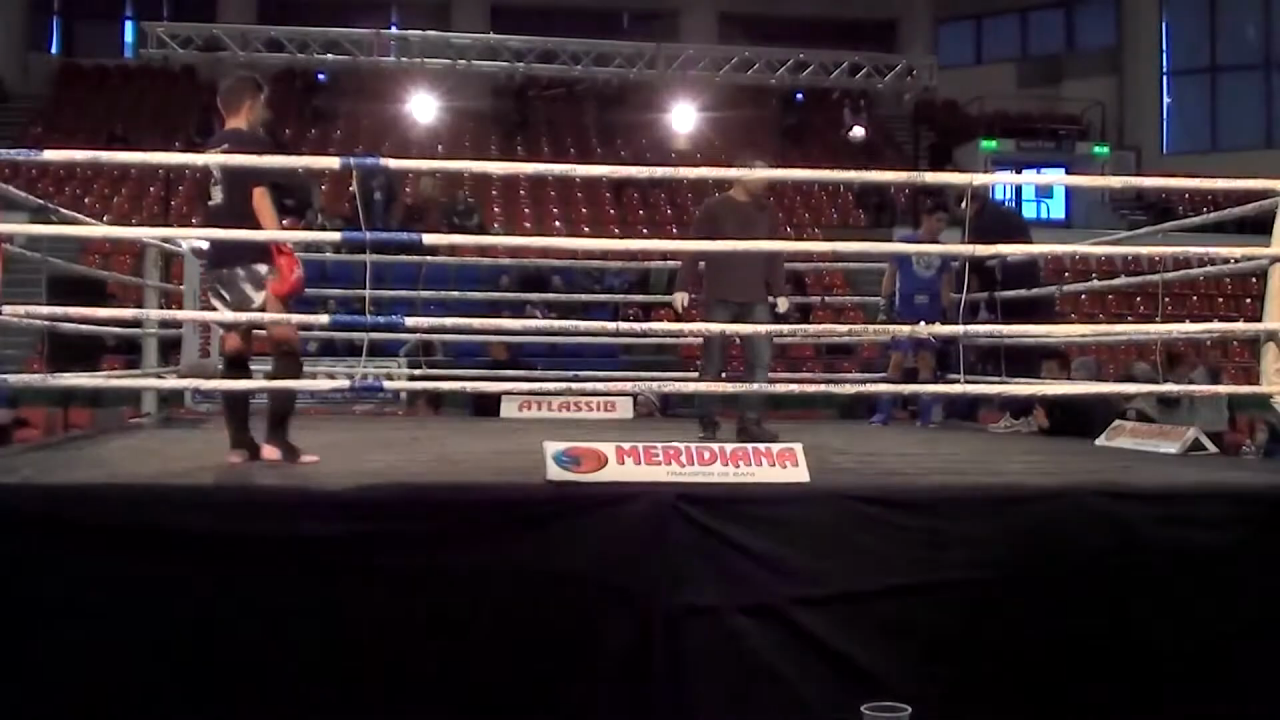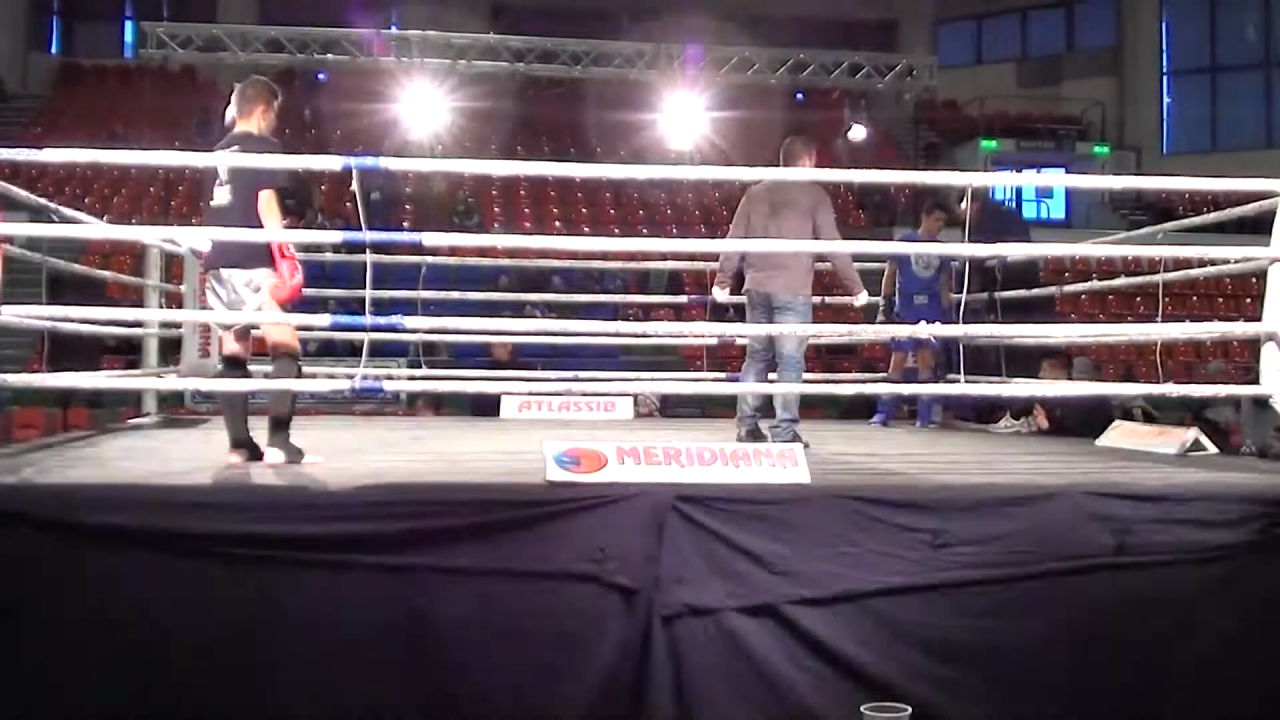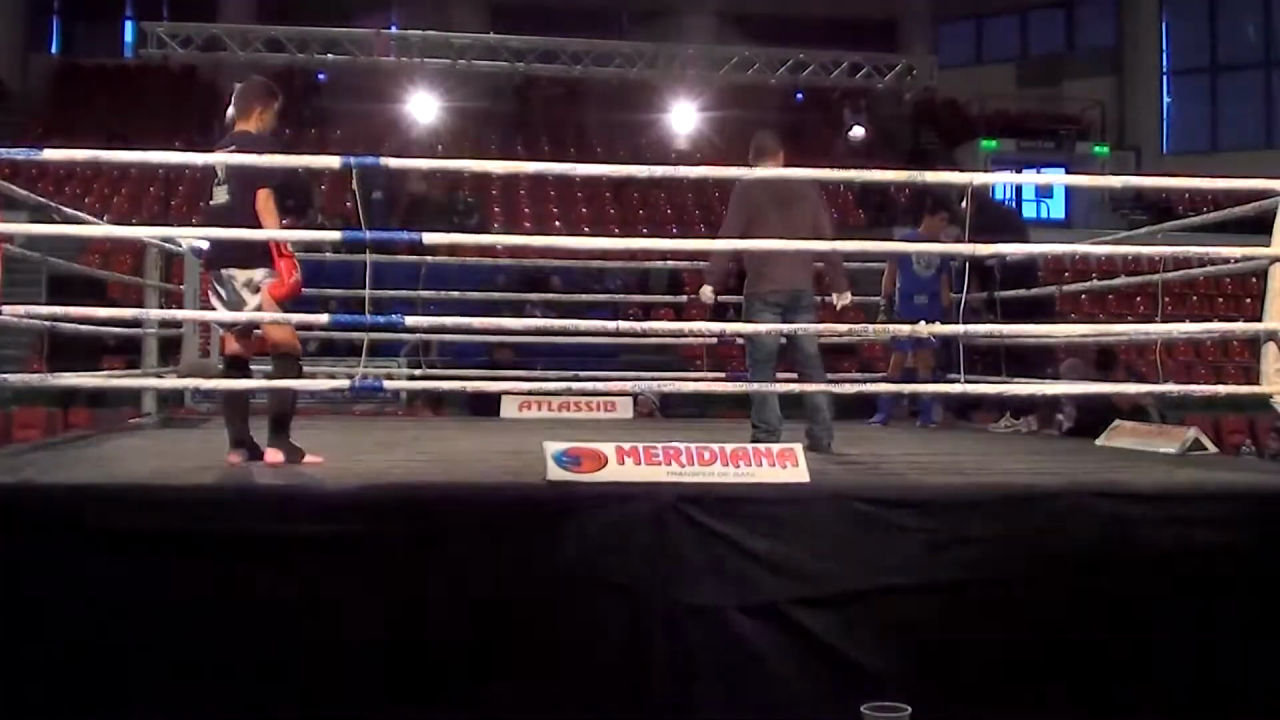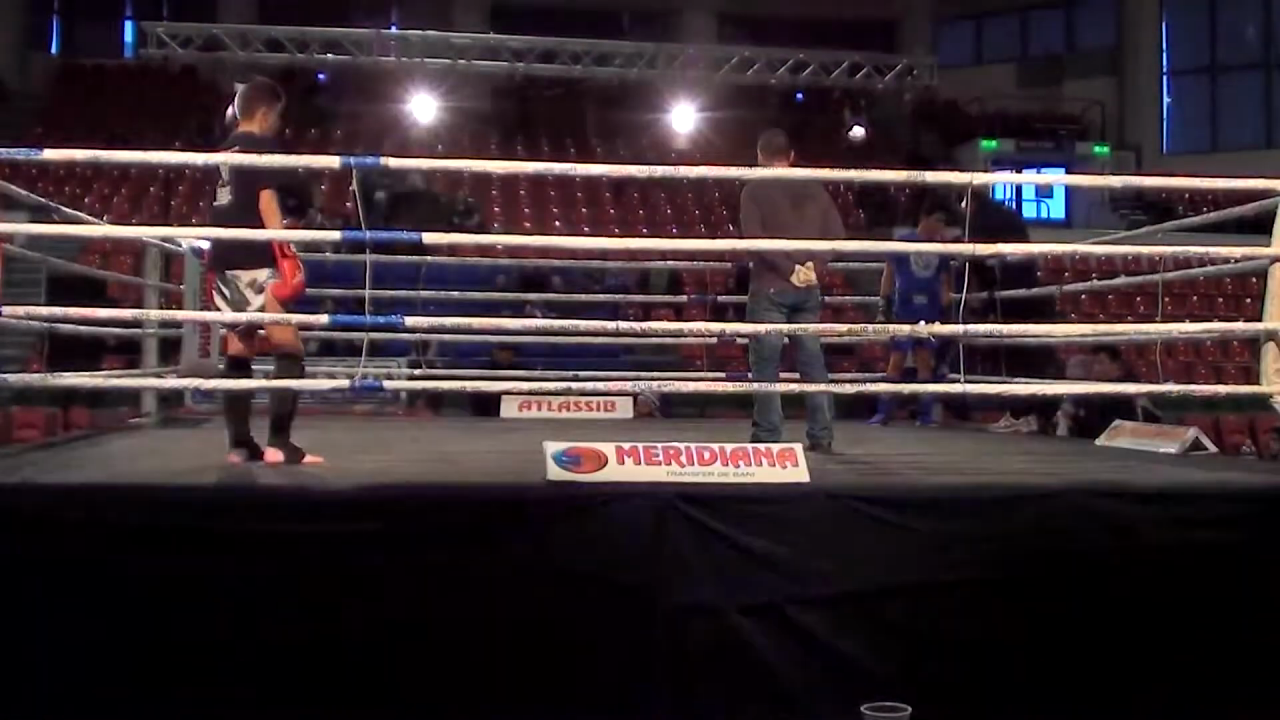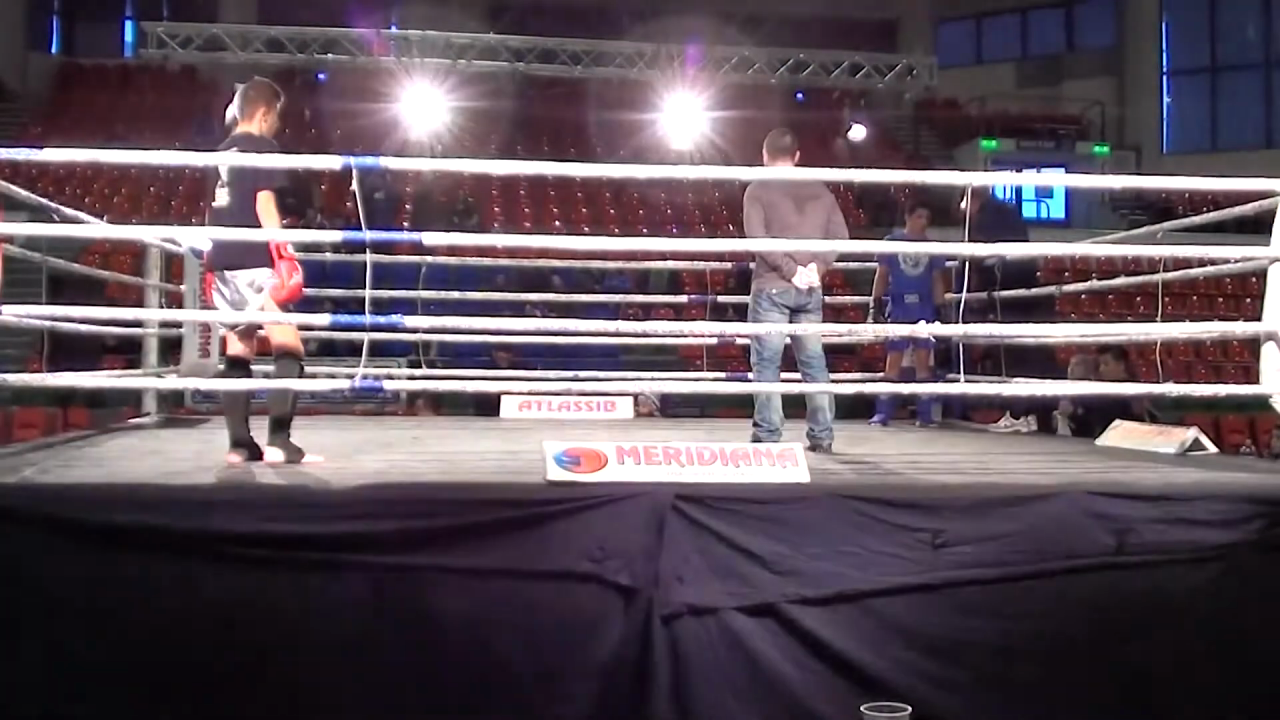
dt=1s
person 1, frame 1
left shoulder: (211, 151)
right shoulder: (255, 143)
left elbow: (211, 208)
right elbow: (260, 198)
right wrist: (282, 249)
left hip: (220, 260)
right hip: (252, 258)
left knee: (236, 349)
right knee: (287, 344)
left ankle: (240, 442)
right ankle: (275, 439)
person 1, frame 2
left shoulder: (217, 153)
right shoulder: (264, 147)
left elbow: (210, 211)
right elbow: (266, 202)
right wrist: (285, 254)
left hip: (220, 263)
right hip: (253, 262)
left knee: (234, 352)
right knee: (285, 347)
left ankle: (240, 444)
right ankle: (278, 443)
person 1, frame 3
left shoulder: (218, 153)
right shoulder: (261, 146)
left elbow: (215, 208)
right elbow: (264, 200)
right wrist: (283, 253)
left hip: (220, 262)
right hip: (252, 262)
left knee: (236, 352)
right knee: (286, 347)
left ankle: (239, 443)
right ankle: (279, 442)
person 1, frame 4
left shoulder: (222, 153)
right shoulder: (263, 147)
left elbow: (220, 209)
right elbow: (266, 202)
right wrist: (286, 255)
left hip: (224, 262)
right hip: (254, 261)
left knee: (238, 352)
right knee: (289, 348)
left ankle: (239, 443)
right ankle: (278, 442)
person 1, frame 5
left shoulder: (221, 153)
right shoulder: (262, 148)
left elbow: (220, 210)
right elbow: (265, 203)
right wrist: (284, 256)
left hip: (223, 262)
right hip: (253, 261)
left knee: (239, 352)
right knee: (289, 348)
left ankle: (239, 444)
right ankle: (278, 442)
person 2, frame 1
left shoulder: (766, 212)
right shoulder: (713, 208)
left elbow: (773, 256)
right elbow: (695, 250)
left wrist: (779, 292)
right wrist: (682, 287)
left hip: (757, 300)
right hip: (719, 298)
left knee: (760, 359)
right knee: (714, 362)
left ankle: (751, 422)
right ankle: (707, 421)
person 2, frame 2
left shoulder: (756, 193)
right shoulder: (815, 194)
left elbow: (735, 240)
right elbow: (832, 244)
left wrist: (722, 280)
right wrist: (856, 286)
left hip: (756, 288)
right hip: (793, 291)
left knee: (757, 356)
right knee: (790, 362)
left ankle: (747, 424)
right ankle: (784, 432)
person 2, frame 3
left shoulder: (746, 190)
right shoulder: (808, 190)
left elbow: (729, 238)
right elbow: (827, 239)
left wrist: (712, 280)
right wrist: (840, 284)
left hip: (764, 288)
right hip: (803, 289)
left knee: (763, 364)
right knee: (811, 362)
left ankle: (766, 435)
right ankle: (821, 435)
person 2, frame 4
left shoulder: (754, 189)
right shoulder: (815, 189)
left elbow: (755, 237)
right elbow: (836, 233)
left wrist: (787, 269)
right wrist: (814, 266)
left hip: (770, 287)
right hip: (808, 289)
left knee: (765, 364)
right knee: (812, 362)
left ankle: (767, 436)
right ankle: (821, 436)
person 2, frame 5
left shoulder: (758, 189)
right shoulder: (819, 189)
left elbow: (758, 237)
right elbow: (840, 234)
left wrist: (791, 270)
right wrist: (816, 267)
left hip: (772, 287)
right hip: (810, 289)
left knee: (767, 364)
right knee: (814, 363)
left ankle: (767, 435)
right ankle: (822, 436)
person 3, frame 1
left shoulder: (979, 222)
right shoulder: (1012, 216)
left elbow: (975, 263)
left wrist: (973, 289)
left hip: (1006, 289)
right hip: (1028, 289)
left knee: (1009, 354)
right knee: (1025, 354)
left ankle: (1016, 415)
right ankle: (1028, 413)
person 3, frame 2
left shoulder: (980, 217)
right shoulder: (1011, 214)
left elbow: (975, 261)
left wrist: (974, 292)
left hip: (1006, 285)
left knee: (1007, 349)
right knee: (1024, 348)
person 3, frame 3
left shoulder: (979, 223)
right shoulder: (1010, 217)
left elbow: (976, 264)
left hip: (1005, 290)
left knee: (1010, 352)
right knee: (1026, 351)
left ankle: (1017, 416)
right ankle: (1028, 415)
person 3, frame 4
left shoulder: (979, 221)
right shoulder: (1010, 216)
left elbow: (975, 261)
left wrist: (977, 294)
left hip: (1005, 290)
right hip: (1027, 284)
left knee: (1011, 352)
right knee: (1031, 349)
left ankle: (1019, 414)
right ankle: (1038, 413)
person 3, frame 5
left shoulder: (981, 222)
right shoulder: (1010, 212)
left elbow: (975, 258)
left wrist: (975, 292)
left hip: (1003, 293)
right hip: (1026, 286)
left knee: (1007, 351)
right knee: (1029, 350)
left ankle: (1019, 414)
right ankle: (1033, 411)
person 4, frame 1
right shoulder: (905, 242)
left elbow: (945, 285)
right elbow: (891, 273)
left wrist: (946, 314)
right wrist: (885, 304)
left hip: (932, 309)
right hip: (906, 307)
left knee: (927, 360)
right knee: (897, 358)
left ankle: (925, 414)
right ankle: (882, 412)
person 4, frame 2
right shoulder: (905, 241)
left elbow: (944, 285)
right elbow: (890, 274)
left wrist: (947, 314)
right wrist: (885, 305)
left hip: (932, 310)
right hip: (906, 308)
left knee: (928, 362)
right knee: (898, 359)
left ankle: (925, 415)
right ankle: (883, 413)
person 4, frame 3
right shoulder: (905, 241)
left elbow: (944, 284)
right elbow: (890, 273)
left wrist: (947, 314)
right wrist: (885, 304)
left hip: (932, 312)
right hip: (905, 310)
left knee: (926, 362)
right knee: (897, 360)
left ankle: (925, 414)
right ankle: (883, 412)
person 4, frame 4
right shoulder: (903, 242)
left elbow: (944, 283)
right elbow: (889, 274)
left wrist: (946, 313)
right wrist: (884, 305)
left hip: (930, 312)
right hip: (904, 310)
left knee: (926, 361)
right knee: (897, 361)
left ankle: (925, 413)
right ankle: (883, 412)
person 4, frame 5
right shoulder: (892, 242)
left elbow: (938, 281)
right elbow: (882, 275)
left wrist: (941, 310)
right wrist: (875, 305)
left hip: (924, 308)
right hip: (898, 307)
left knee: (923, 360)
right knee: (893, 359)
left ankle: (925, 413)
right ankle: (882, 412)
